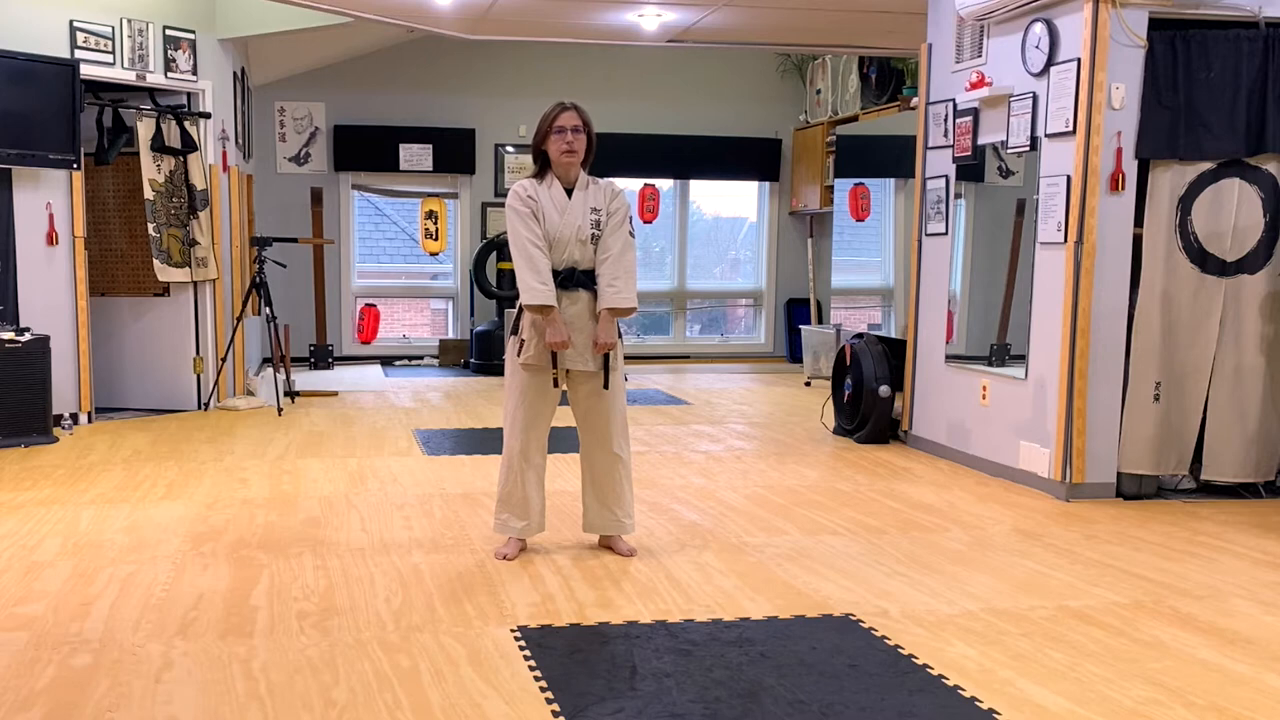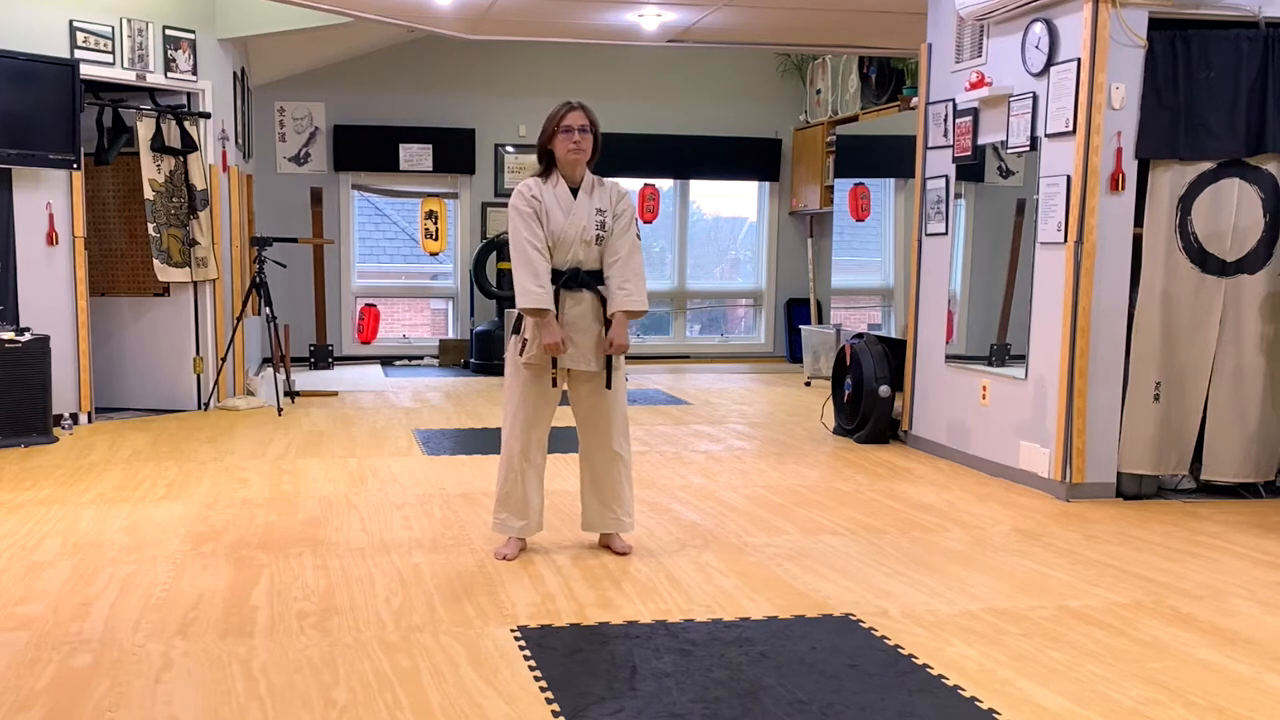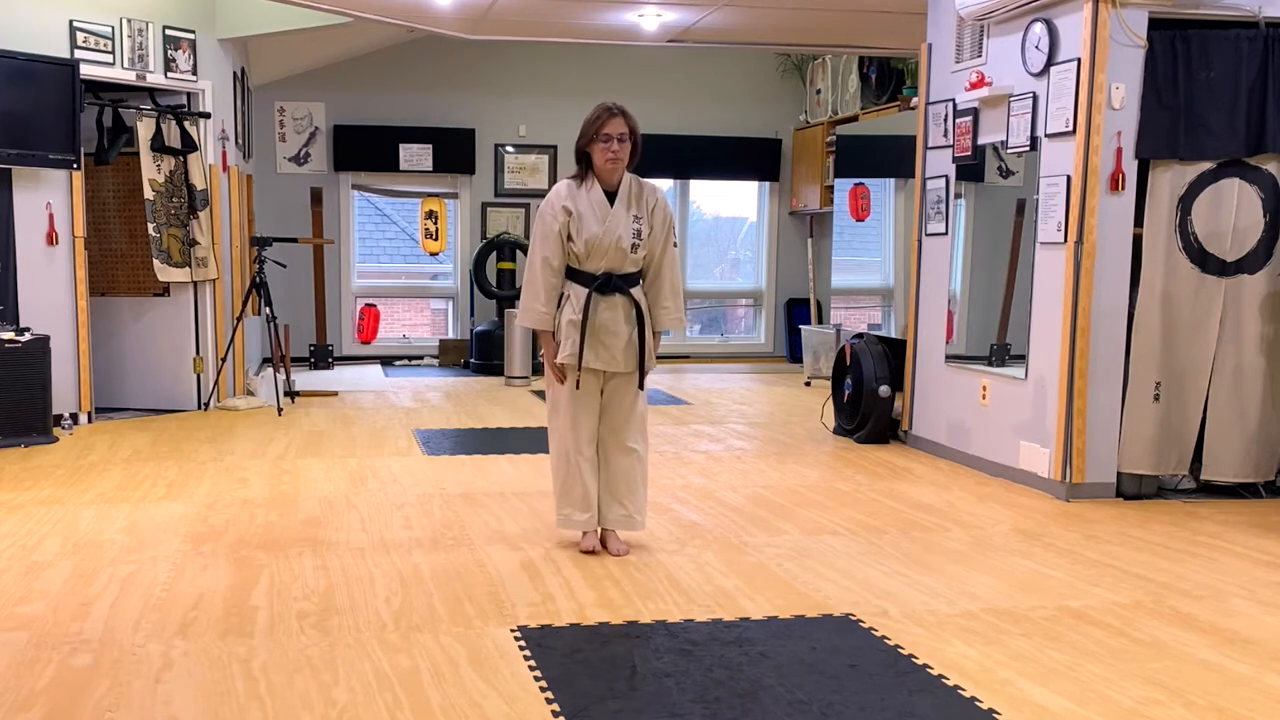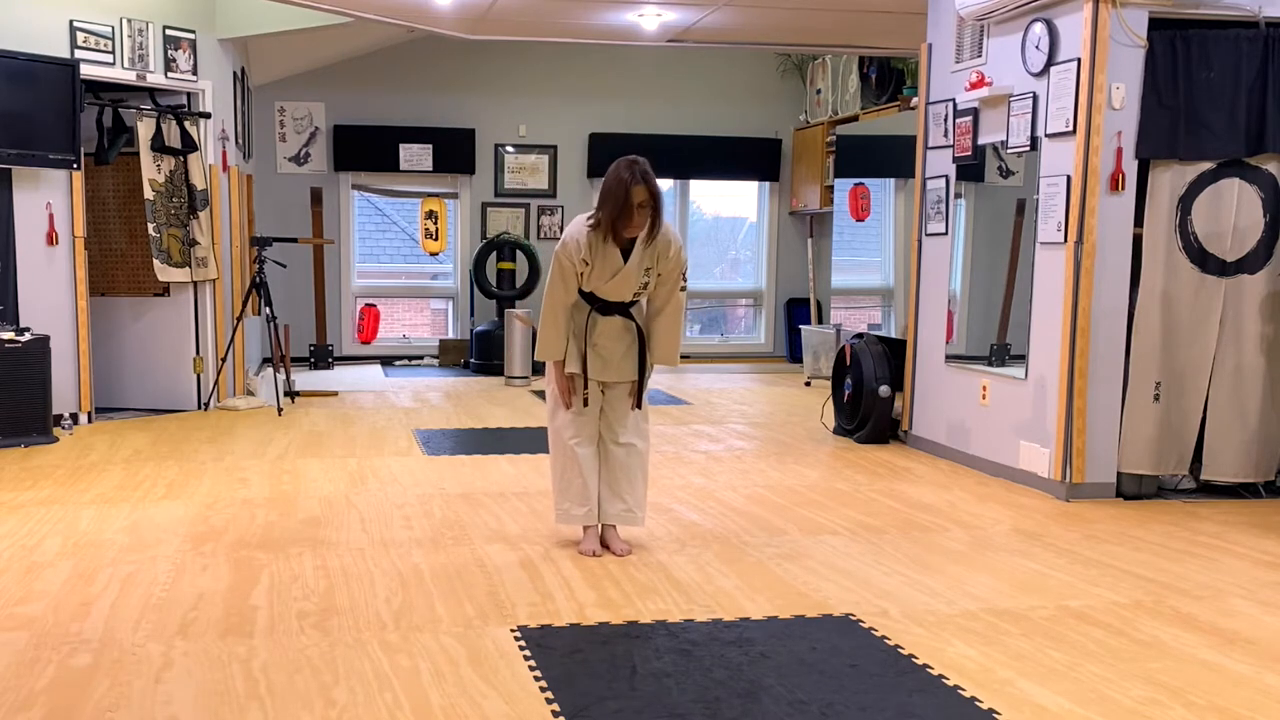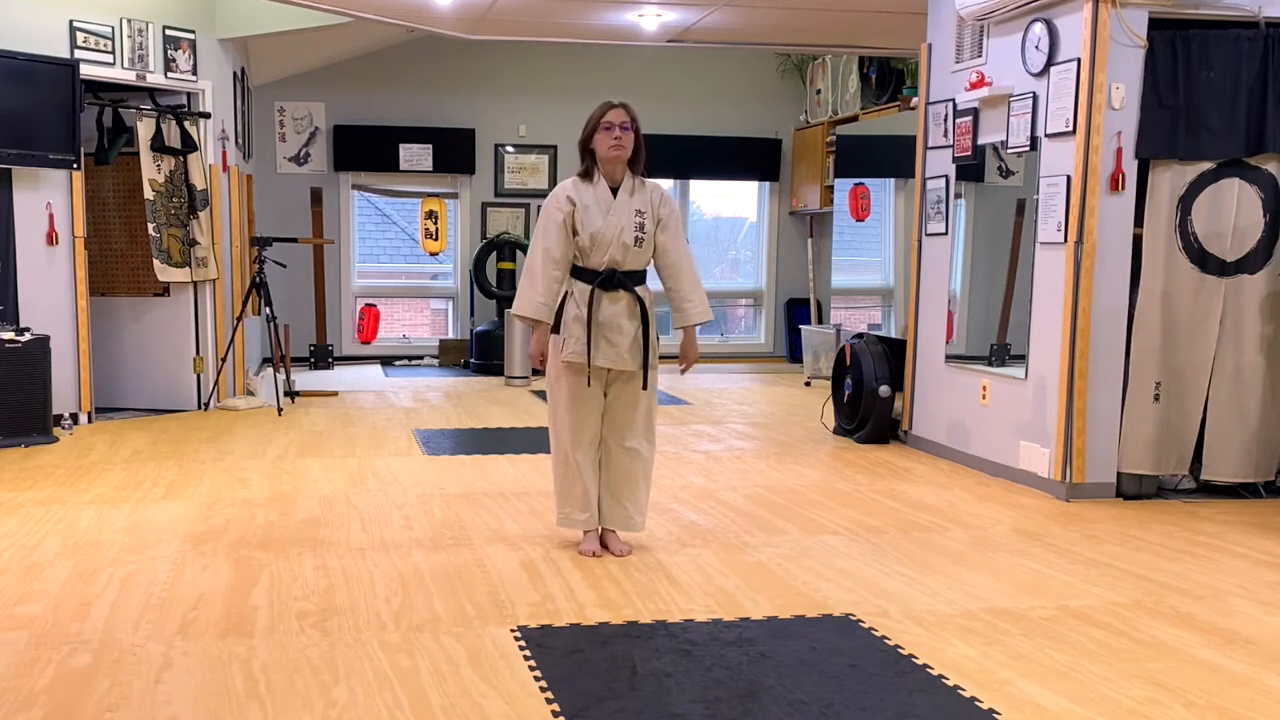
dt=1s
person 1, frame 1
left shoulder: (610, 196)
right shoulder: (525, 194)
left elbow: (616, 261)
right elbow: (531, 261)
left wrist: (607, 323)
right wrist: (552, 321)
left hip: (595, 318)
right hip: (539, 319)
left knee: (606, 430)
right knee: (525, 430)
left ankle: (609, 528)
right ankle: (517, 530)
person 1, frame 2
left shoulder: (614, 196)
right shoulder: (529, 194)
left elbow: (624, 261)
right elbow: (530, 261)
left wrist: (620, 322)
right wrist: (548, 324)
left hip: (597, 319)
right hip: (541, 320)
left knee: (606, 431)
right knee: (523, 431)
left ankle: (607, 525)
right ankle: (517, 529)
person 1, frame 3
left shoulder: (651, 200)
right shoulder: (563, 198)
left elbow: (662, 270)
right elbow: (545, 269)
left wrist: (656, 333)
right wrist: (546, 335)
left hip: (629, 322)
right hip: (577, 321)
left knee: (625, 432)
right knee: (574, 430)
left ankle: (612, 524)
right ankle: (586, 524)
person 1, frame 4
left shoulder: (667, 245)
right shoulder: (578, 239)
left elbow: (664, 309)
right elbow: (558, 304)
left wrist: (647, 367)
right wrist: (559, 365)
left hip: (627, 337)
right hip: (577, 335)
left knee: (626, 431)
right knee: (575, 429)
left ankle: (611, 524)
right ankle: (588, 525)
person 1, frame 5
left shoulder: (656, 199)
right shoulder: (568, 195)
left elbow: (677, 264)
right elbow: (546, 262)
left wrist: (688, 330)
right wrist: (540, 329)
left hip: (632, 320)
right hip: (579, 319)
left knee: (629, 433)
right knee: (577, 432)
left ankle: (613, 525)
right ankle: (587, 526)
